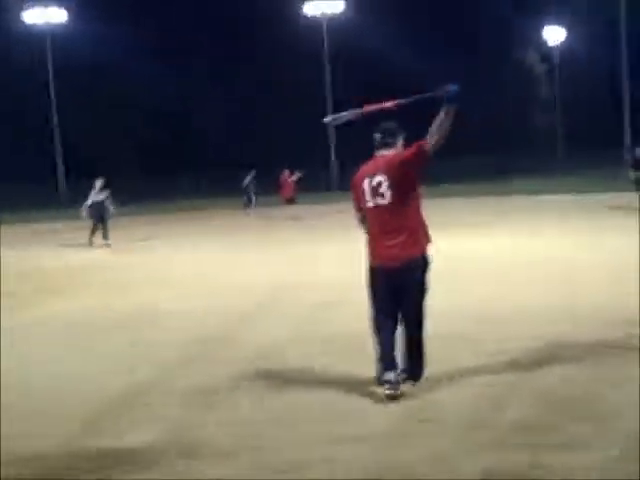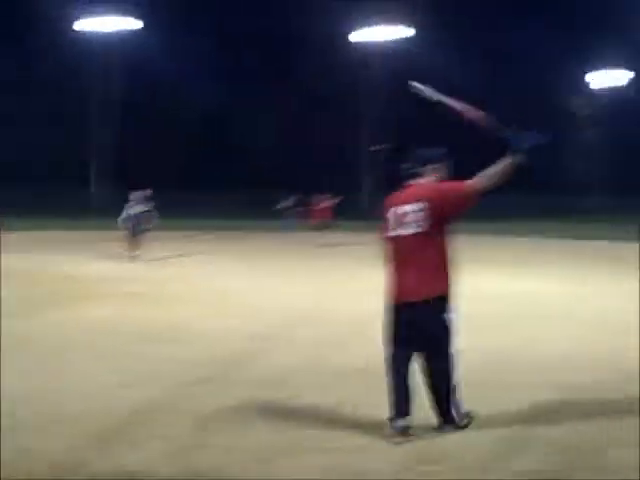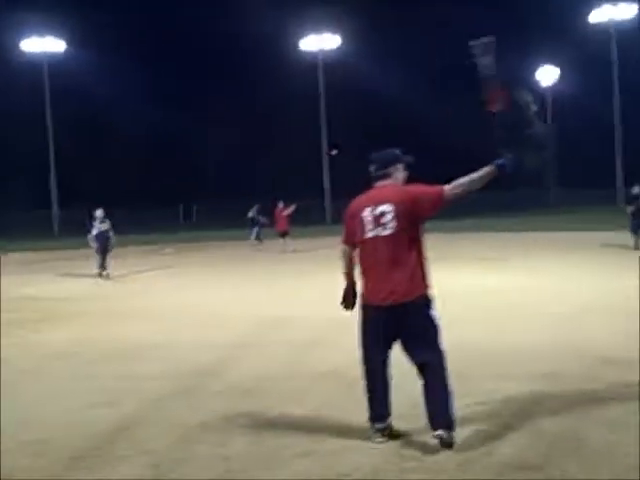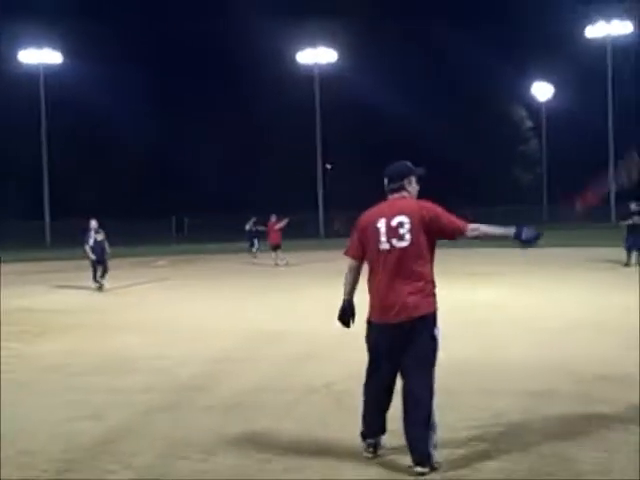
dt=0.3s
person 1, frame 1
left shoulder: (361, 173)
right shoulder: (401, 163)
right elbow: (431, 141)
right wrist: (448, 104)
left hip: (379, 260)
right hip: (410, 257)
left knee: (385, 318)
right knee: (412, 315)
left ankle: (389, 374)
right ankle: (412, 371)
person 1, frame 2
left shoulder: (393, 203)
right shoulder: (437, 194)
right elbow: (480, 184)
right wrist: (515, 156)
left hip: (400, 296)
right hip: (430, 295)
left knee: (399, 357)
right knee: (438, 358)
left ankle: (400, 419)
right ankle: (450, 416)
person 1, frame 3
left shoulder: (356, 206)
right shoulder: (408, 197)
left elbow: (348, 251)
right elbow: (453, 190)
left wrist: (349, 284)
right wrist: (496, 167)
left hip: (374, 299)
right hip: (411, 296)
left knee: (375, 362)
right knee: (429, 359)
left ankle: (379, 425)
right ankle: (442, 427)
person 1, frame 4
left shoulder: (367, 218)
right shoulder: (425, 211)
left elbow: (354, 264)
right elbow: (471, 230)
left wrist: (347, 301)
right wrist: (513, 232)
left hip: (382, 314)
right hip: (419, 312)
left knee: (378, 379)
right knee: (419, 384)
left ankle: (371, 439)
right ankle: (422, 456)
